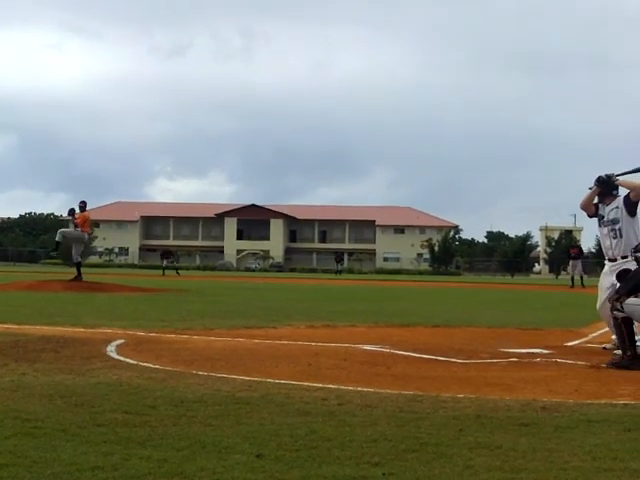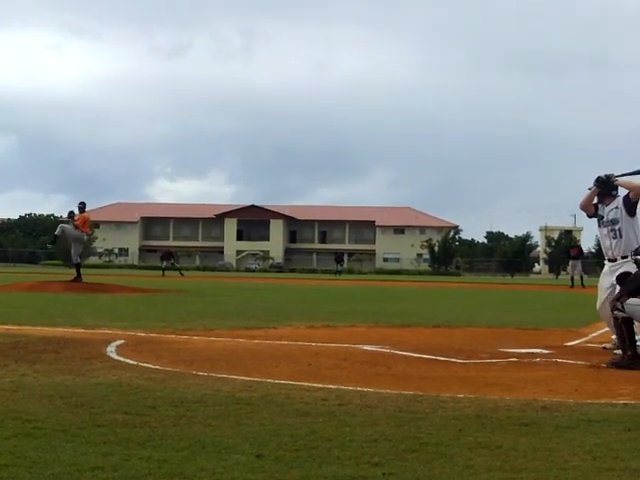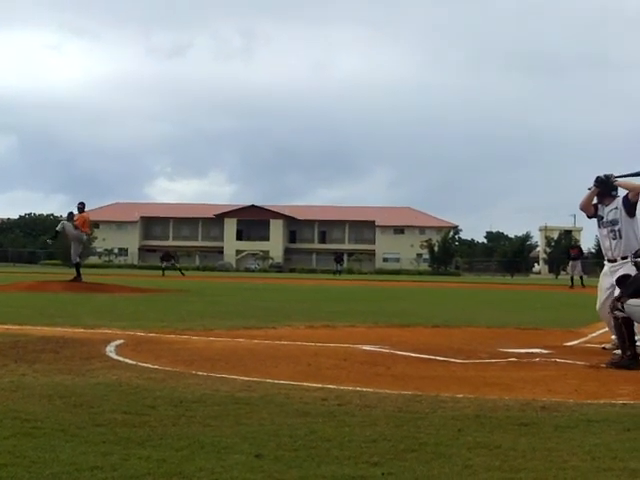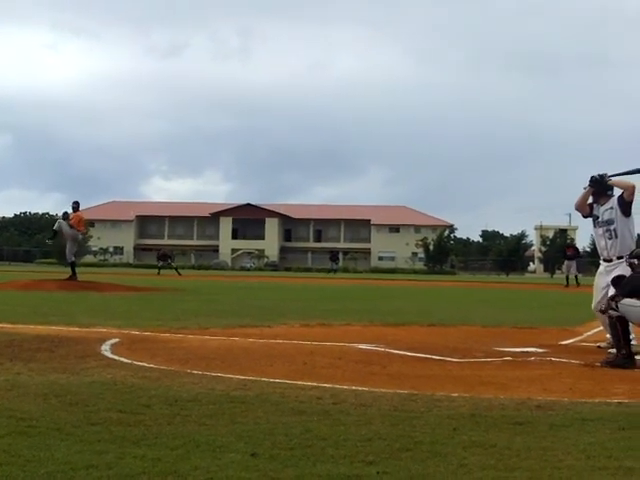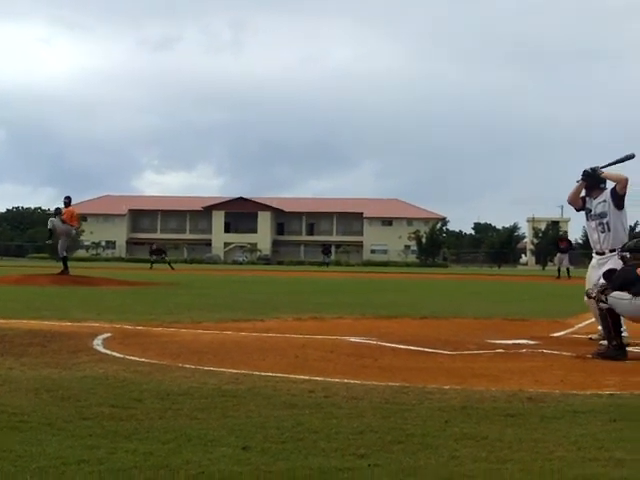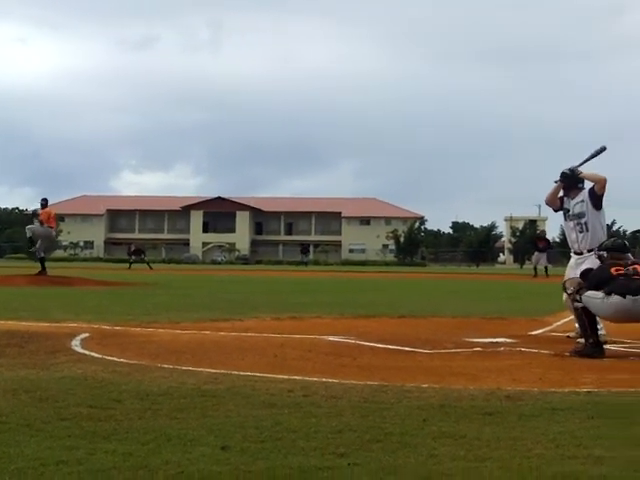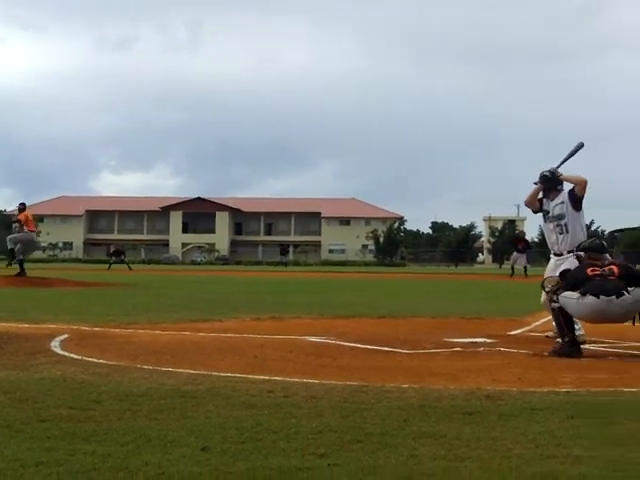
dt=0.1s
person 1, frame 1
left shoulder: (625, 202)
right shoulder: (600, 208)
right elbow: (584, 206)
left wrist: (616, 181)
right wrist: (597, 186)
right hip: (610, 264)
right knee: (603, 306)
right ankle: (619, 338)
person 1, frame 2
left shoulder: (624, 203)
right shoulder: (599, 208)
right elbow: (583, 206)
left wrist: (615, 181)
right wrist: (596, 186)
right hip: (610, 265)
right knee: (603, 306)
right ankle: (619, 338)
person 1, frame 3
left shoulder: (624, 203)
right shoulder: (599, 209)
right elbow: (583, 206)
left wrist: (614, 181)
right wrist: (596, 186)
right hip: (610, 265)
right knee: (603, 306)
right ankle: (619, 338)
person 1, frame 4
left shoulder: (619, 203)
right shoulder: (594, 208)
left elbow: (631, 187)
right elbow: (578, 206)
left wrist: (609, 181)
right wrist: (590, 186)
left hip: (624, 262)
right hip: (605, 265)
right knee: (599, 305)
right ankle: (614, 337)
person 1, frame 5
left shoulder: (612, 196)
right shoulder: (587, 201)
left elbow: (624, 179)
right elbow: (571, 200)
left wrist: (601, 173)
right wrist: (583, 180)
left hip: (616, 255)
right hip: (598, 257)
right knee: (591, 298)
left ankle: (620, 334)
person 1, frame 6
left shoulder: (590, 196)
right shoulder: (565, 201)
left elbow: (602, 180)
right elbow: (549, 201)
left wrist: (580, 174)
right wrist: (562, 182)
left hip: (595, 255)
right hip: (576, 257)
right knee: (569, 297)
left ankle: (597, 332)
person 1, frame 7
left shoulder: (569, 197)
right shoulder: (544, 202)
left elbow: (582, 181)
right elbow: (528, 203)
left wrist: (560, 175)
right wrist: (542, 183)
left hip: (574, 256)
right hip: (556, 258)
right knee: (547, 298)
left ankle: (576, 332)
